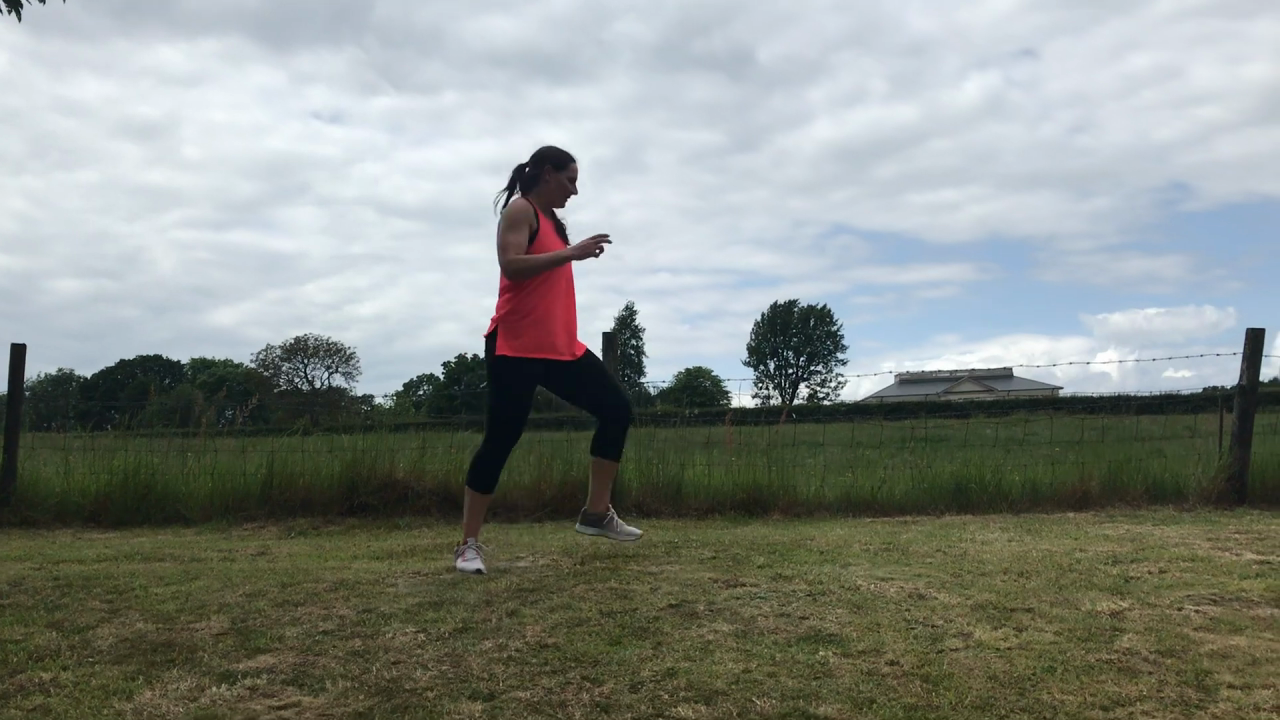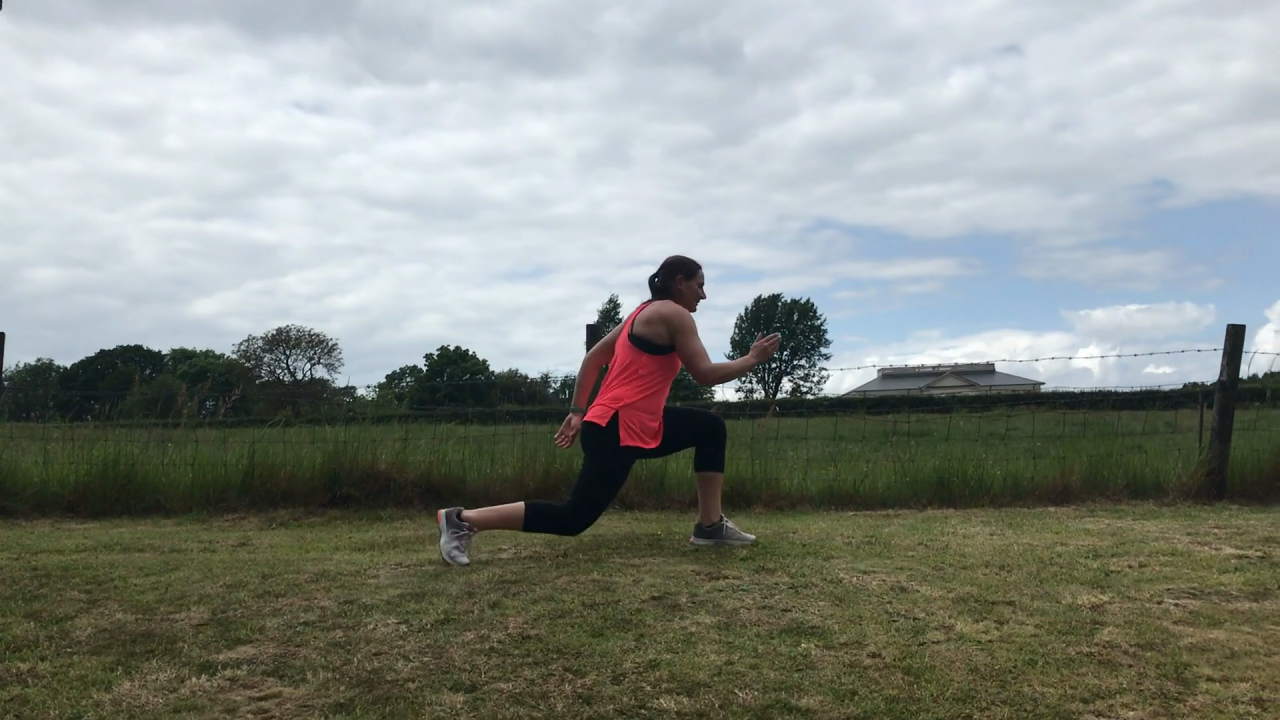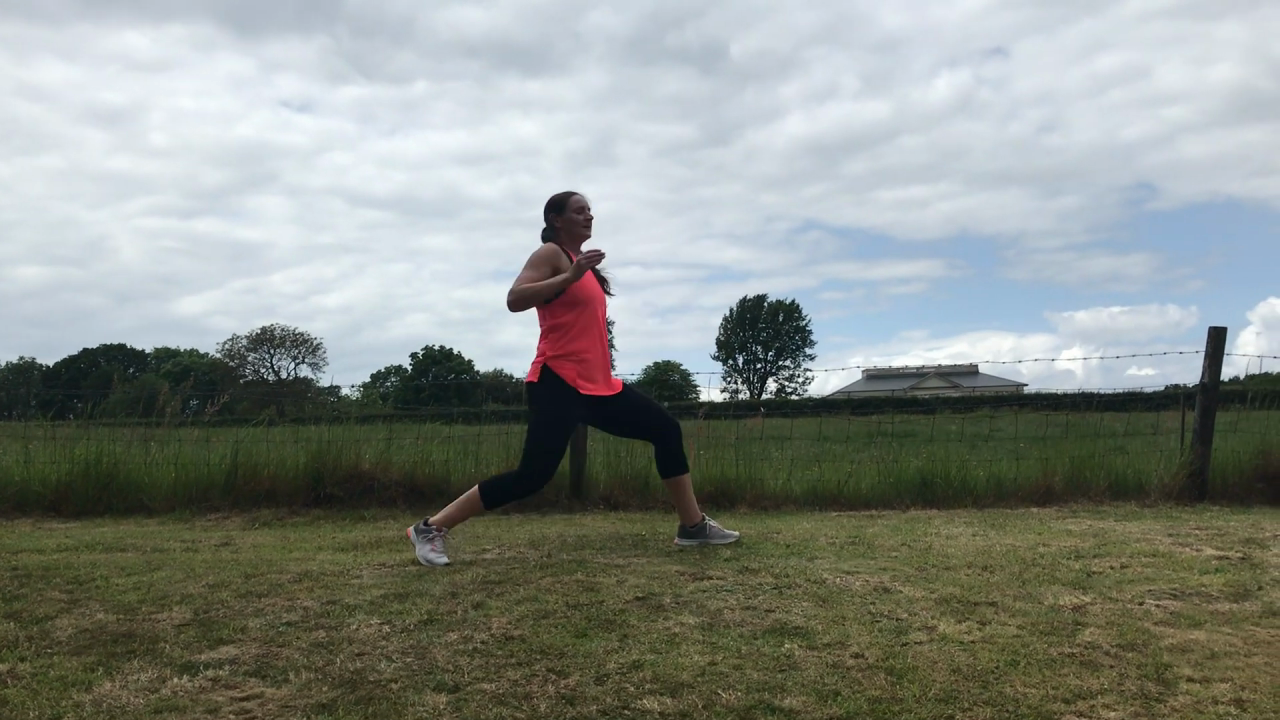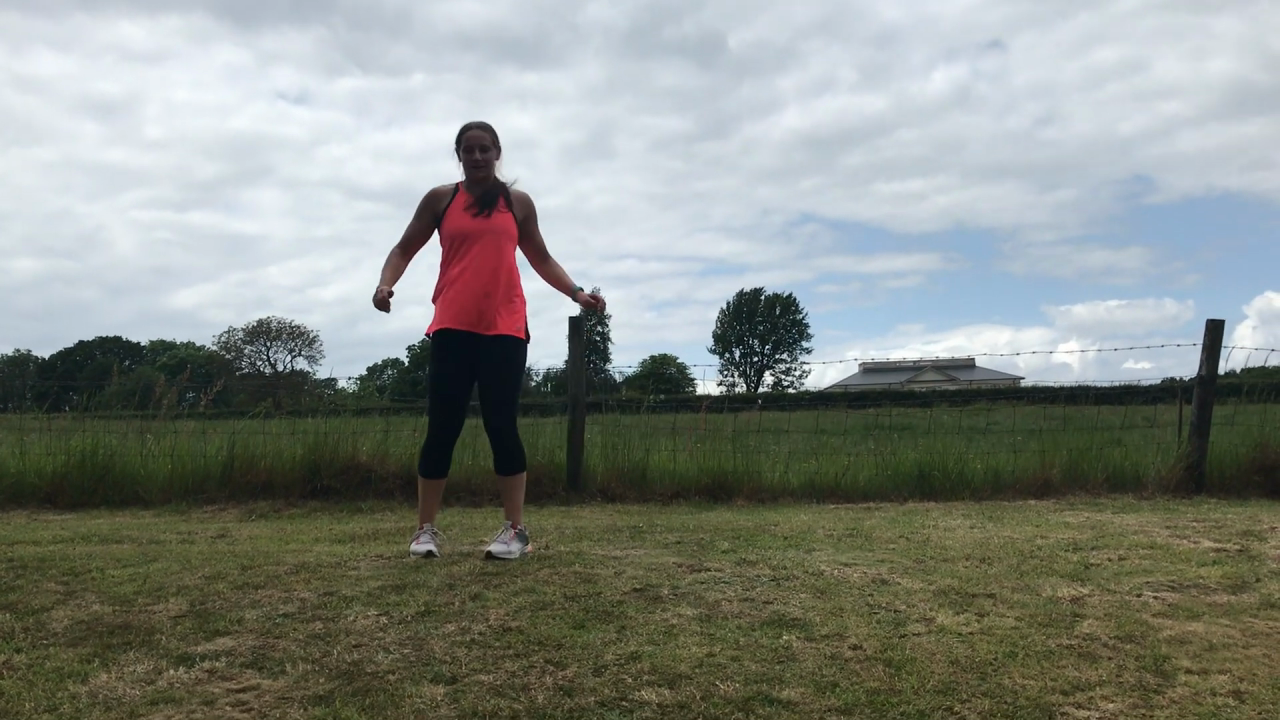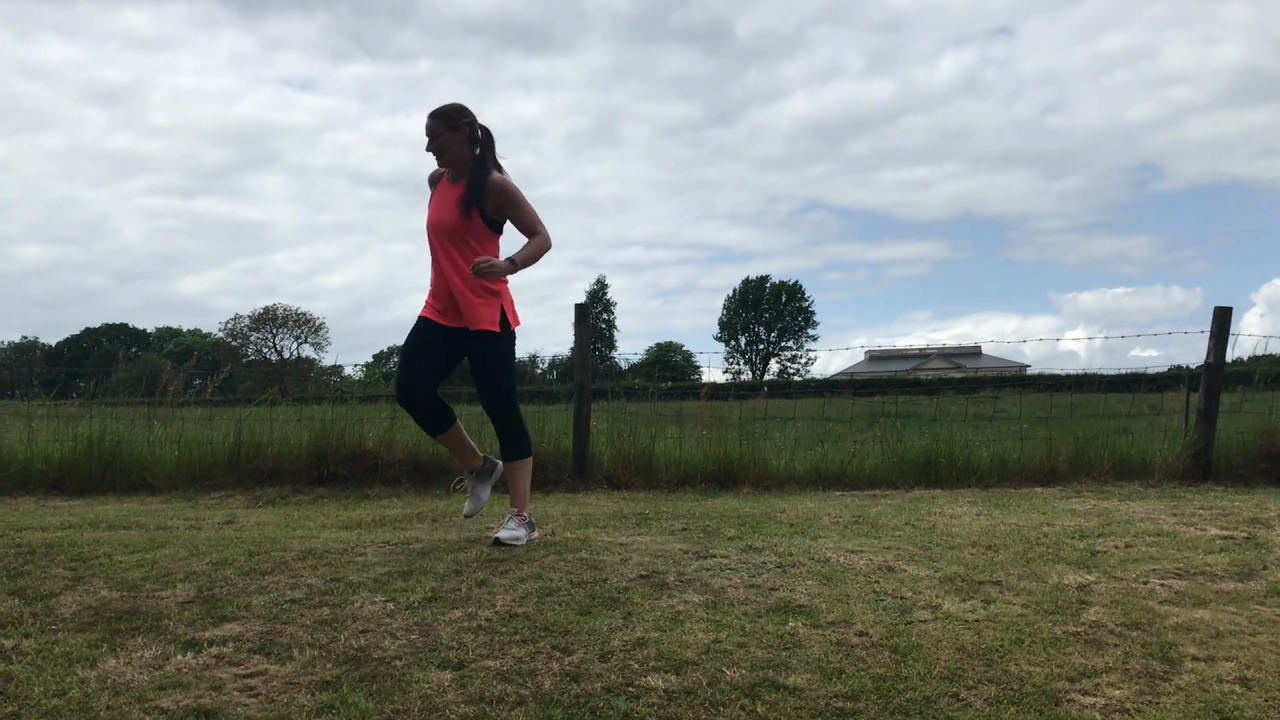
dt=0.5s
person 1, frame 1
left shoulder: (554, 222)
right shoulder: (518, 211)
right elbow: (512, 269)
right wrist: (573, 253)
left hip: (563, 347)
right hip: (515, 348)
left knee: (618, 410)
right knee: (500, 441)
left ankle: (596, 512)
right ankle: (468, 543)
person 1, frame 2
left shoulder: (644, 313)
right shoulder: (675, 316)
left elbow: (592, 359)
right elbow: (704, 374)
left wrist: (577, 413)
right wrist: (753, 359)
left hip: (636, 425)
right hip: (618, 430)
left knee: (712, 429)
right knee: (573, 518)
left ankle: (710, 524)
right ankle: (462, 520)
person 1, frame 3
left shoulder: (583, 262)
right shoulder: (549, 255)
right elbow: (515, 299)
right wrist: (568, 278)
left hip: (599, 383)
right hip: (557, 382)
left knee: (666, 429)
right knee: (532, 475)
left ankle: (692, 524)
right ankle: (432, 527)
person 1, frame 4
left shoulder: (518, 202)
right shoulder: (440, 199)
left elbow: (541, 258)
right elbow: (404, 249)
left wrist: (578, 294)
right wrist: (386, 286)
left hip: (505, 327)
right hip: (452, 326)
left knee: (500, 423)
right knee: (443, 426)
left ankle: (515, 528)
right ankle: (426, 528)
person 1, frame 5
left shoulder: (495, 185)
right shoulder: (437, 181)
left elbow: (541, 237)
left wrist: (512, 263)
left hip: (488, 315)
right hip: (440, 314)
left knee: (502, 410)
right knee: (411, 390)
left ankle: (521, 516)
right ankle: (478, 466)
